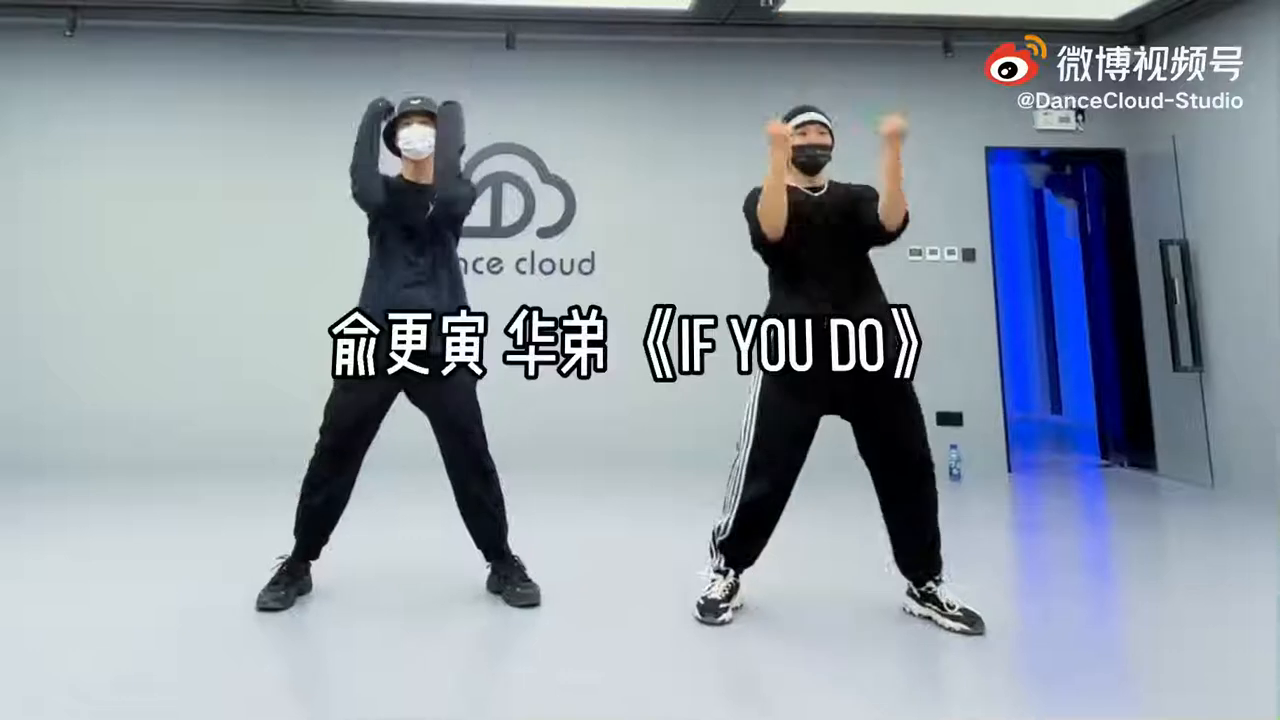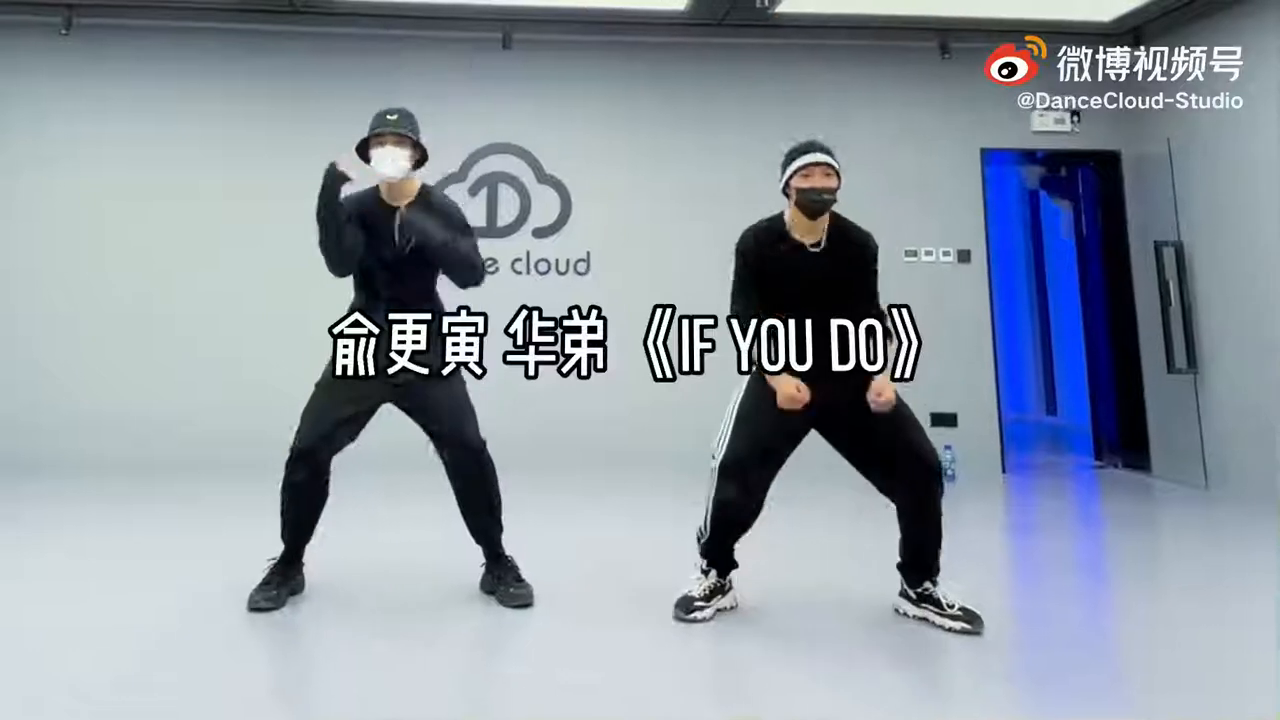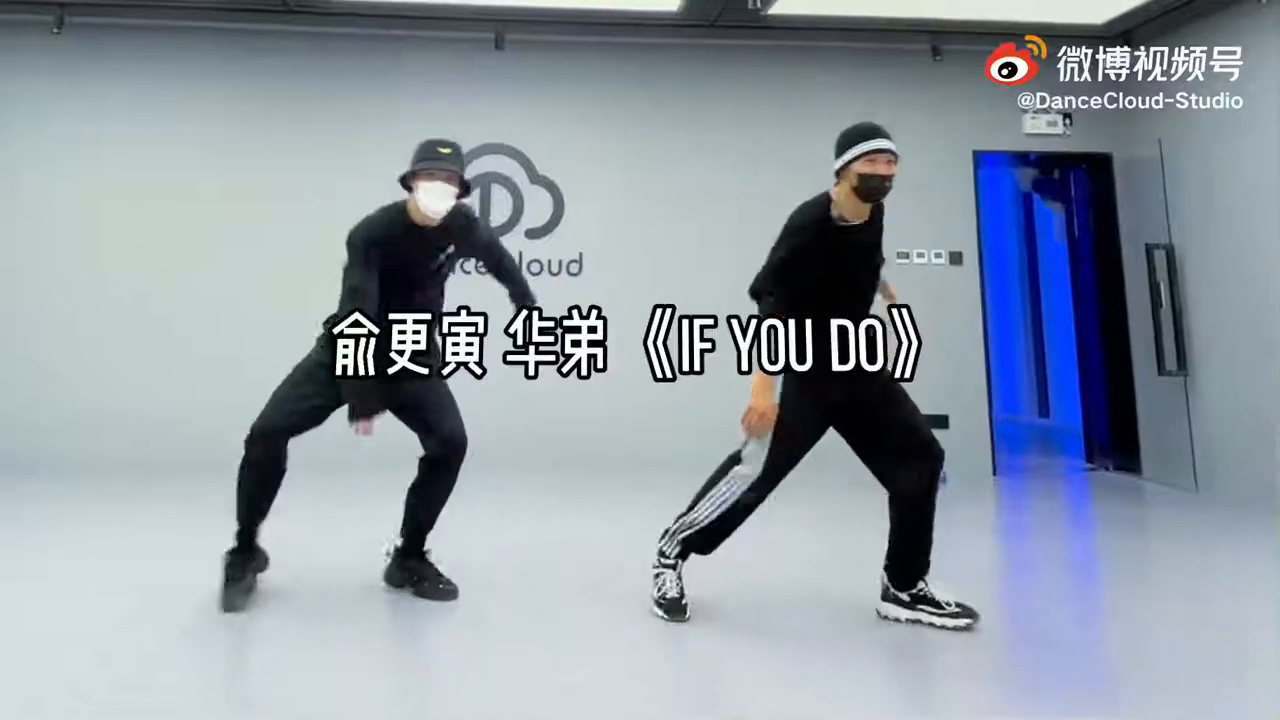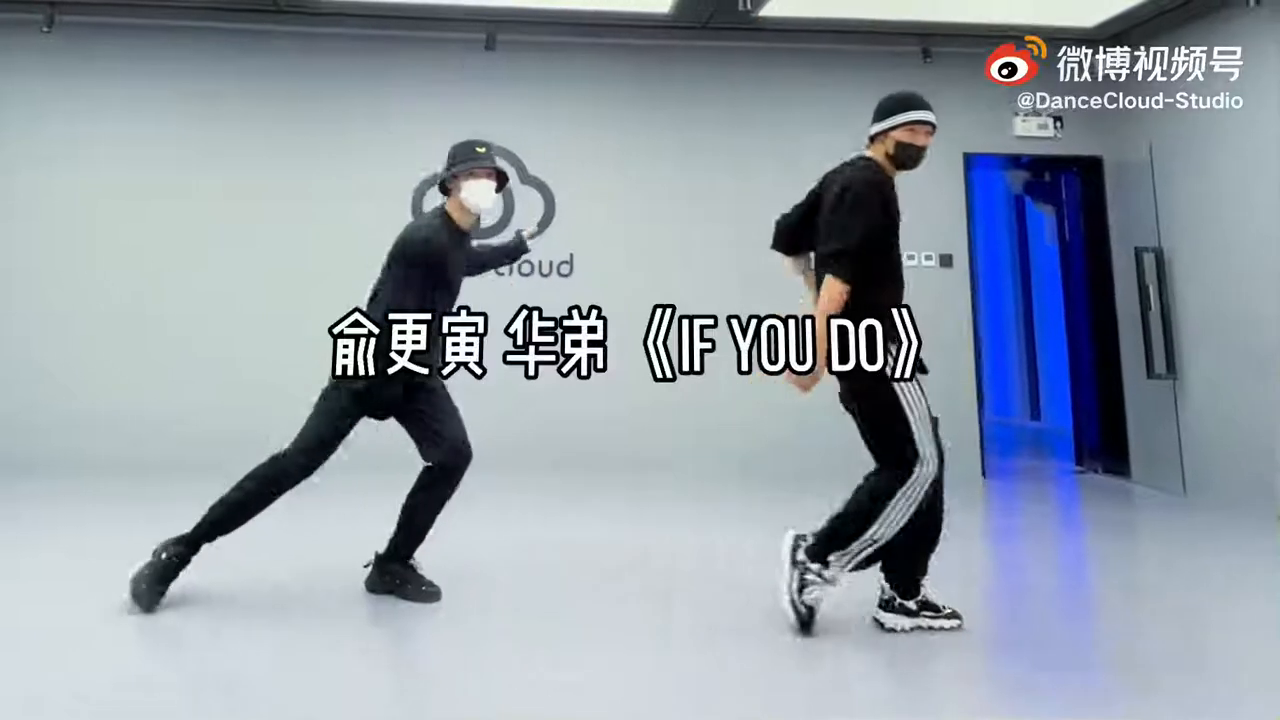
dt=0.3s
person 1, frame 1
left shoulder: (855, 200)
right shoulder: (765, 198)
left elbow: (891, 225)
right elbow: (773, 232)
left wrist: (892, 152)
right wrist: (779, 156)
left knee: (908, 467)
right knee: (763, 467)
left ankle: (925, 584)
right ankle: (726, 573)
person 1, frame 2
left shoulder: (857, 245)
right shoulder: (756, 244)
left elbow: (870, 322)
right elbow: (750, 326)
left wrist: (883, 377)
right wrist: (781, 379)
left hip: (846, 377)
right hip: (779, 377)
left knee: (921, 468)
right knee: (735, 469)
left ankle: (919, 587)
right ankle: (715, 577)
person 1, frame 3
left shoulder: (873, 219)
right shoulder: (807, 224)
right elbow: (772, 306)
left wrist: (893, 300)
right wrist: (763, 387)
left hip: (858, 365)
right hip: (800, 367)
left knee: (920, 457)
right knee: (755, 468)
left ankle: (905, 587)
right ankle: (673, 557)
person 1, frame 4
left shoulder: (842, 178)
right shoulder: (869, 182)
left elbow: (788, 236)
right elbow: (840, 268)
left wrist: (812, 289)
right wrist: (820, 339)
left knee: (909, 462)
right knee: (920, 461)
left ankle: (901, 593)
right ankle: (818, 554)
person 2, frame 1
left shoulder: (455, 196)
right shoulder: (384, 194)
left elbow: (450, 190)
right elbow: (363, 187)
left wrist: (451, 123)
right wrist: (371, 121)
left hip: (440, 343)
right hip: (377, 339)
left knee: (470, 455)
right knee: (335, 453)
left ankle: (503, 565)
right ankle: (298, 565)
person 2, frame 2
left shoulder: (441, 211)
right shoulder: (356, 208)
left elbow: (470, 271)
right elbow: (340, 265)
left wrist: (426, 234)
right wrist: (328, 195)
left hip: (424, 357)
left knee: (469, 449)
right knee: (308, 451)
left ankle: (498, 564)
right ankle: (289, 566)
person 2, frame 3
left shoulder: (462, 223)
right shoulder: (374, 231)
left elbow: (497, 259)
right elbow: (357, 308)
left wrist: (525, 299)
right wrist: (360, 398)
left hip: (412, 356)
left knee: (449, 442)
right knee: (267, 434)
left ankle: (411, 558)
right ankle: (246, 552)
person 2, frame 4
left shoulder: (454, 232)
right shoulder: (423, 237)
right elbow: (387, 313)
left wrist: (510, 250)
right wrist: (379, 386)
left hip: (417, 368)
right hip: (372, 367)
left knee: (453, 455)
right knee: (300, 460)
left ankle: (393, 565)
right ankle: (183, 548)
